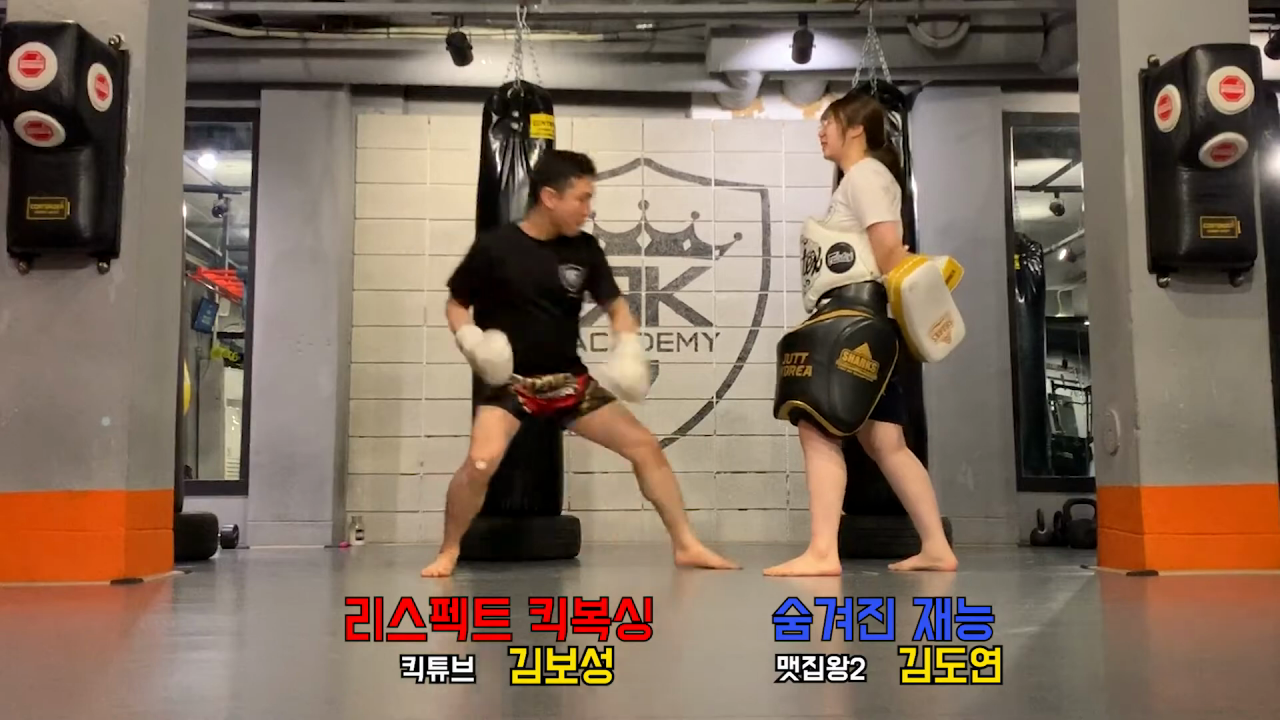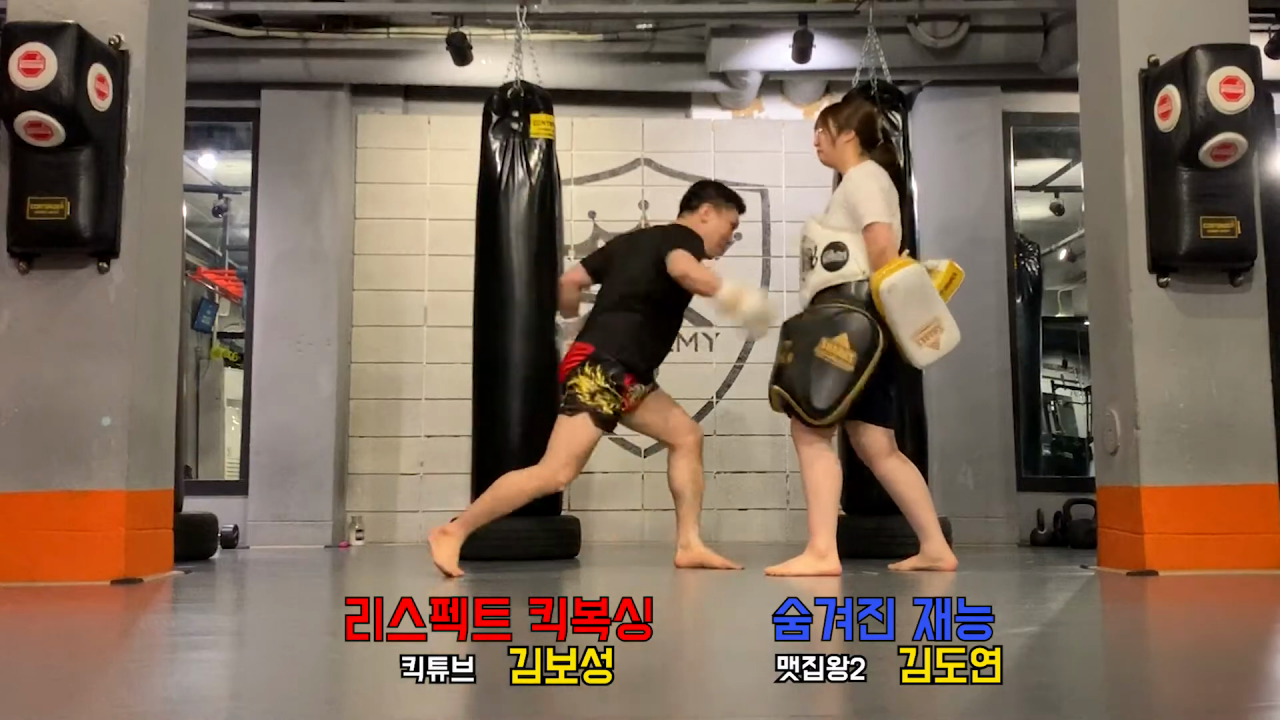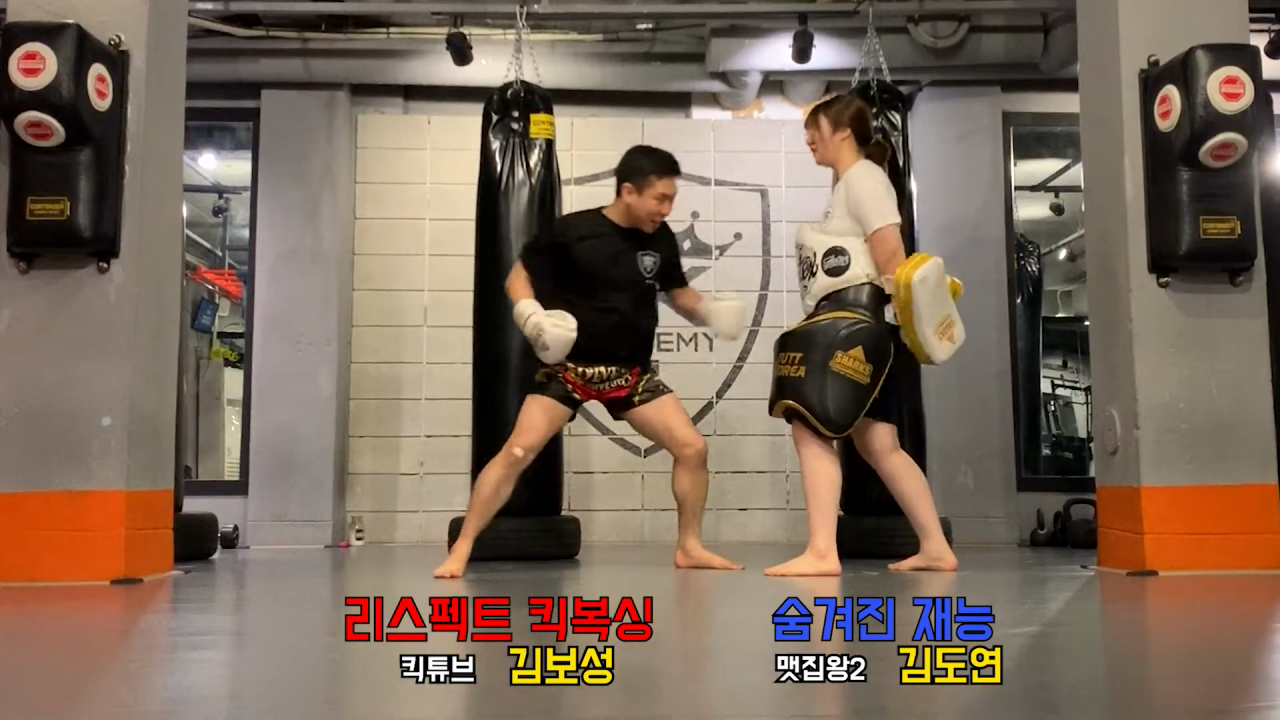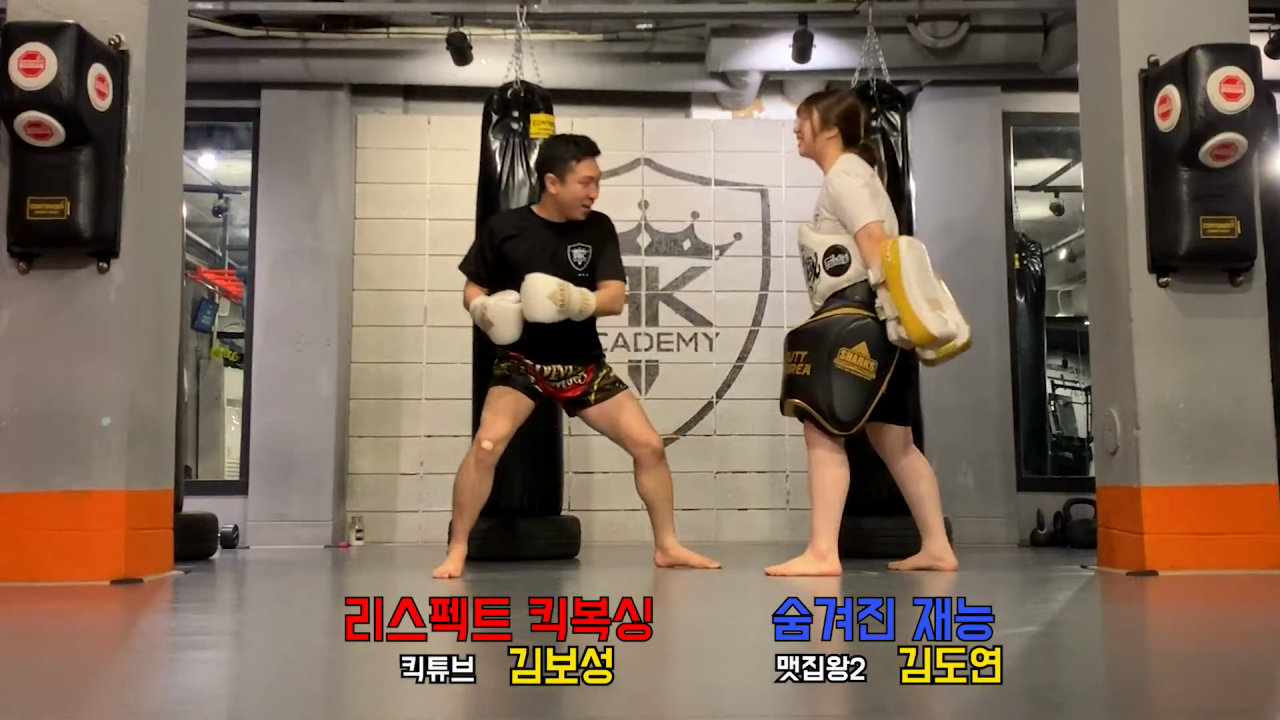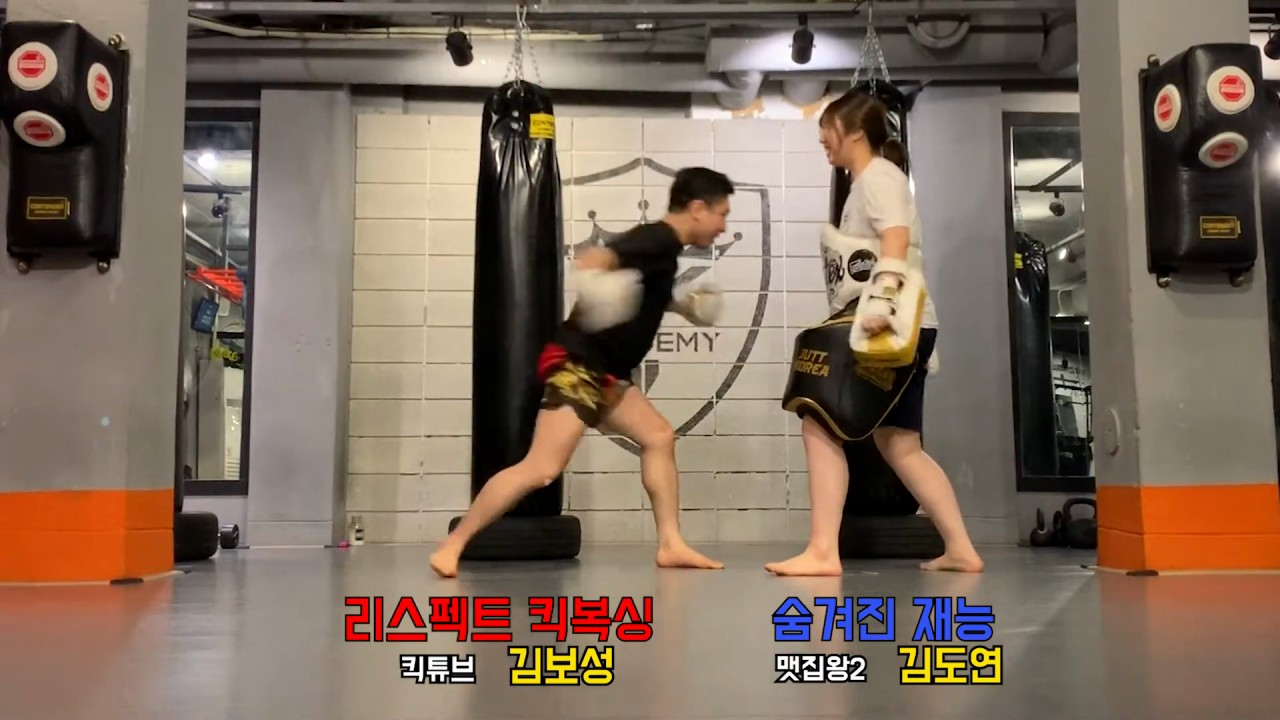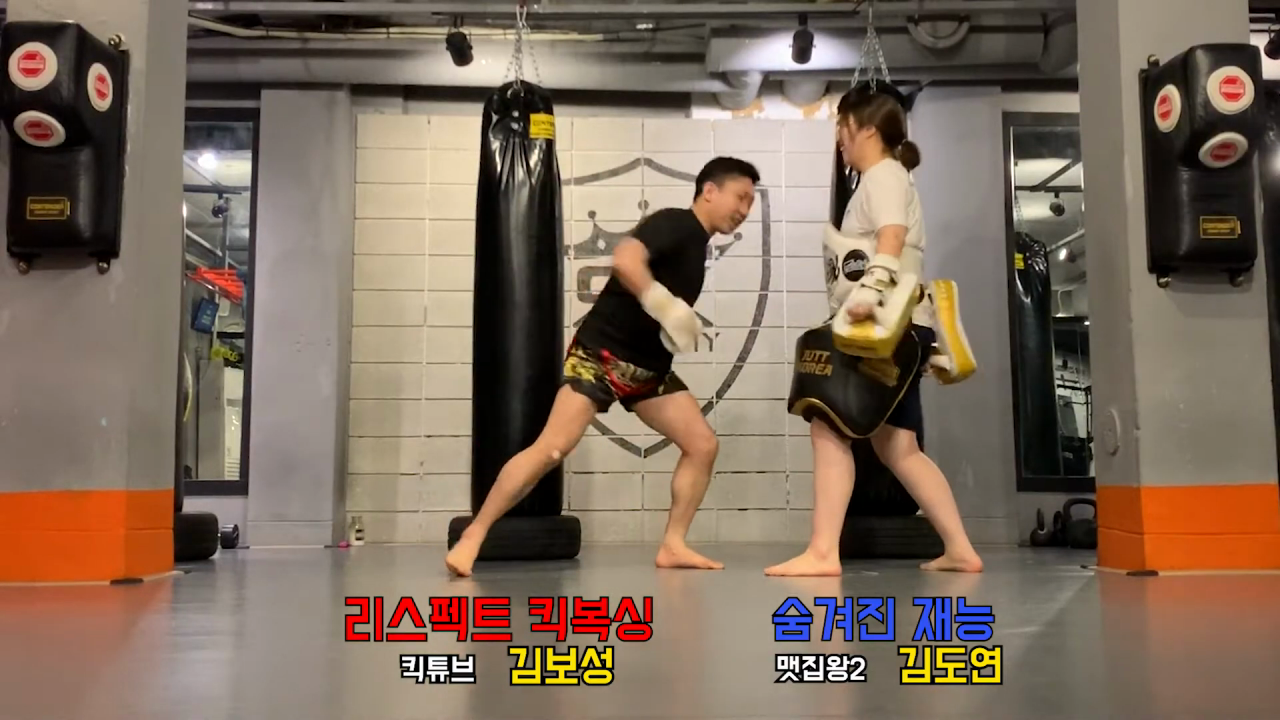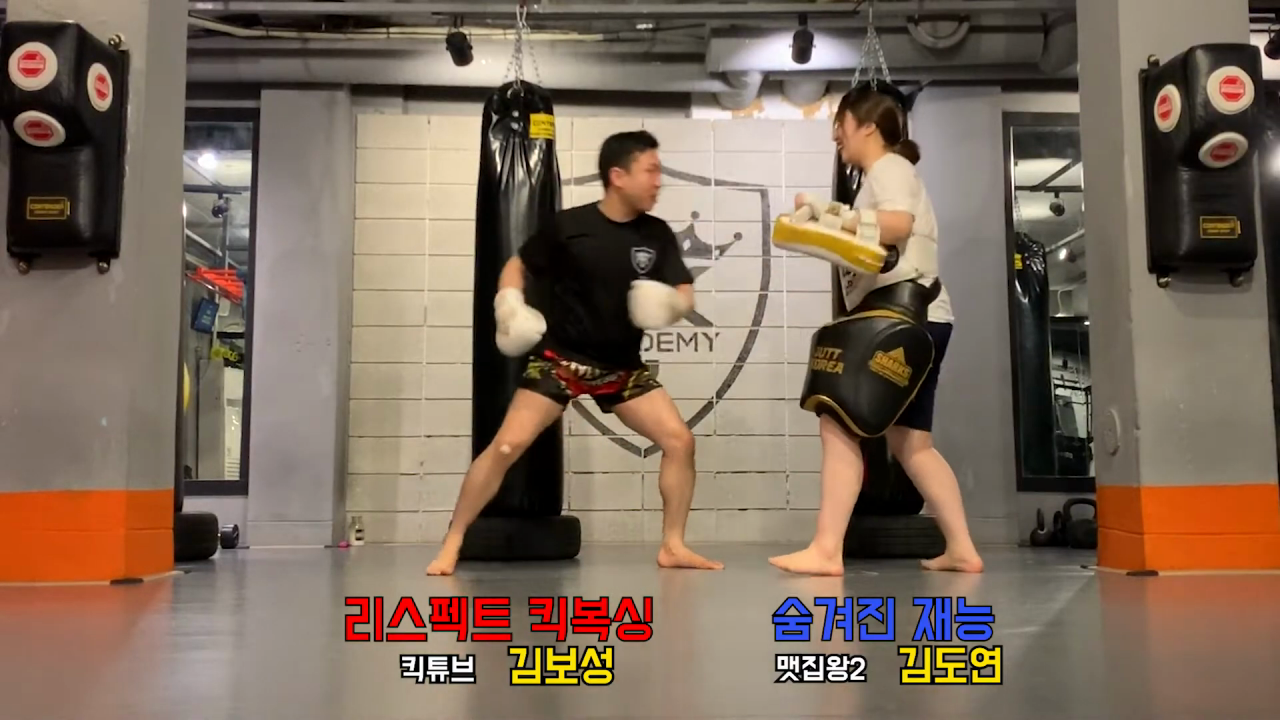
dt=0.4s
person 1, frame 1
left shoulder: (864, 175)
right shoulder: (862, 178)
left elbow: (889, 245)
right elbow: (889, 250)
left knee: (817, 428)
right knee: (884, 442)
left ankle: (822, 552)
right ankle: (936, 548)
person 1, frame 2
left shoulder: (862, 178)
right shoulder: (863, 182)
left elbow: (882, 247)
right elbow: (877, 252)
left wrist: (888, 313)
left hip: (852, 321)
right hip: (846, 324)
left knee: (810, 426)
right knee: (876, 447)
left ankle: (822, 551)
right ankle: (935, 547)
person 1, frame 3
left shoulder: (859, 178)
right shoulder: (855, 181)
left elbow: (890, 250)
left hip: (854, 322)
right hip: (851, 325)
left knee: (811, 428)
right knee: (878, 443)
left ankle: (821, 552)
right ankle: (936, 548)
person 1, frame 4
left shoulder: (842, 176)
right shoulder: (851, 173)
left elbow: (875, 243)
right elbow: (880, 245)
left knee: (824, 428)
right knee: (892, 440)
left ankle: (822, 553)
right ankle: (937, 548)
person 1, frame 5
left shoulder: (877, 177)
right shoulder: (869, 182)
left elbow: (896, 243)
left wrist: (882, 305)
left hip: (889, 326)
right hip: (895, 327)
left knee: (820, 426)
right knee: (899, 445)
left ankle: (822, 552)
right ankle: (960, 549)
person 1, frame 6
left shoulder: (884, 176)
right shoulder: (880, 181)
left elbow: (890, 242)
left wrist: (865, 290)
left knee: (830, 428)
right knee: (897, 447)
left ankle: (823, 553)
right ankle: (960, 549)
person 1, frame 7
left shoulder: (889, 168)
right shoulder: (884, 174)
left elbow: (897, 225)
left knee: (839, 423)
right knee: (911, 442)
left ankle: (826, 548)
right ankle: (961, 549)
person 2, frame 1
left shoulder: (585, 248)
right shoulder: (493, 248)
left elbow: (616, 305)
right elbow: (456, 305)
left wrist: (629, 348)
right wrist: (471, 339)
left hip: (567, 377)
right hip: (511, 378)
left knee: (646, 450)
right knee: (481, 461)
left ankle: (687, 545)
right ankle: (449, 550)
person 2, frame 2
left shoulder: (631, 241)
right shoulder: (680, 238)
left elbow: (571, 280)
right elbow: (683, 269)
left wrist: (572, 315)
right wrist: (735, 297)
left hip: (626, 378)
right hip: (602, 370)
left knee: (688, 437)
right knee: (554, 476)
left ankle: (691, 546)
right ankle: (453, 533)
person 2, frame 3
left shoulder: (661, 239)
right shoulder: (573, 230)
left elbow: (679, 293)
right elbow: (519, 274)
left wrist: (711, 310)
right wrist: (531, 316)
left hip: (630, 370)
right hip: (566, 366)
left knee: (692, 447)
right knee: (517, 452)
left ankle: (689, 548)
right ankle: (460, 551)
person 2, frame 4
left shoulder: (598, 229)
right shoulder: (504, 228)
left elbow: (613, 295)
right elbow: (472, 289)
left wrist: (569, 299)
right wrist: (487, 311)
left hip: (583, 365)
right hip: (521, 362)
left knee: (649, 445)
right knee: (488, 444)
left ankle: (668, 546)
right ankle: (457, 551)
person 2, frame 5
left shoulder: (658, 245)
right shoulder: (654, 239)
right elbow: (590, 261)
left wrist: (682, 303)
right wrist: (596, 289)
left hip: (606, 374)
right hip: (578, 367)
left knee: (660, 439)
right knee: (543, 468)
left ankle: (671, 545)
right ankle: (456, 543)
person 2, frame 6
left shoulder: (695, 244)
right shoulder: (675, 229)
right elbow: (625, 261)
right wrist: (665, 307)
left hip: (647, 366)
right hip: (601, 353)
left knee: (702, 445)
right knee: (553, 448)
left ankle: (672, 545)
right ankle: (472, 537)
person 2, frame 7
left shoulder: (655, 234)
right shoulder: (567, 225)
left elbow: (685, 294)
right elbow: (517, 267)
left wrist: (668, 302)
right wrist: (511, 306)
left hip: (617, 365)
right hip: (556, 360)
left knee: (679, 440)
right knee: (506, 447)
left ankle: (672, 546)
right ankle: (452, 544)
